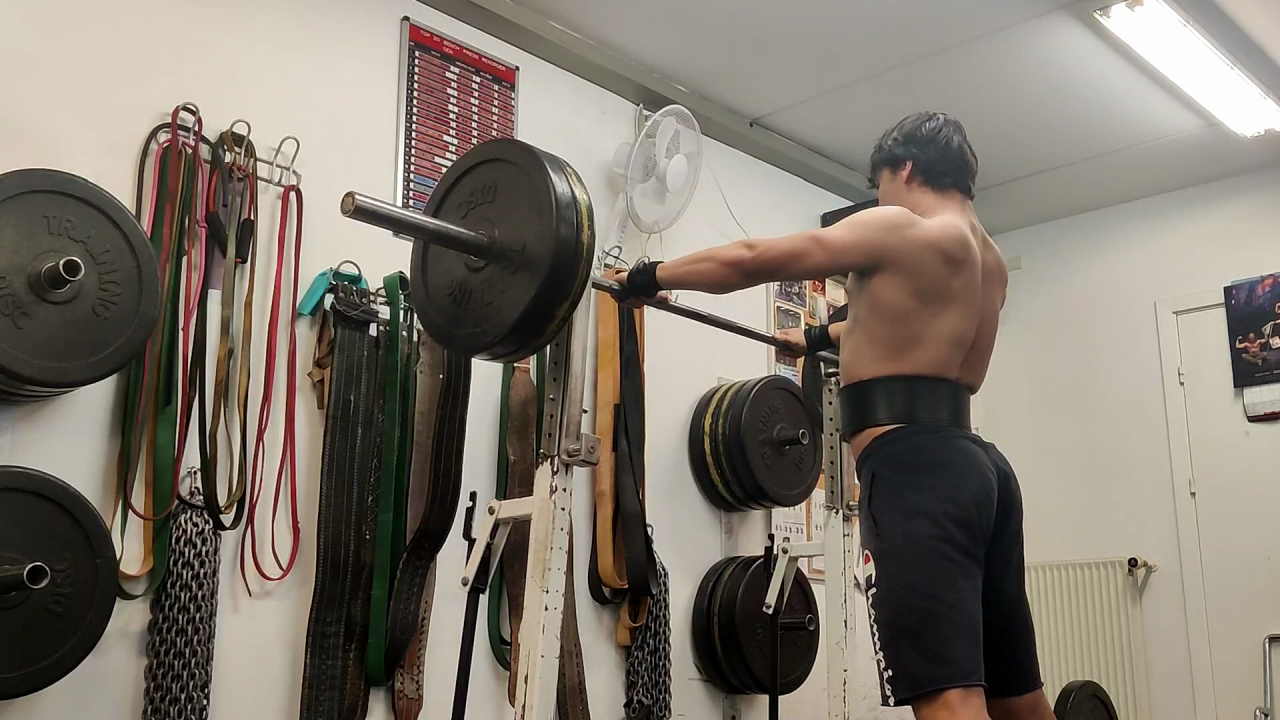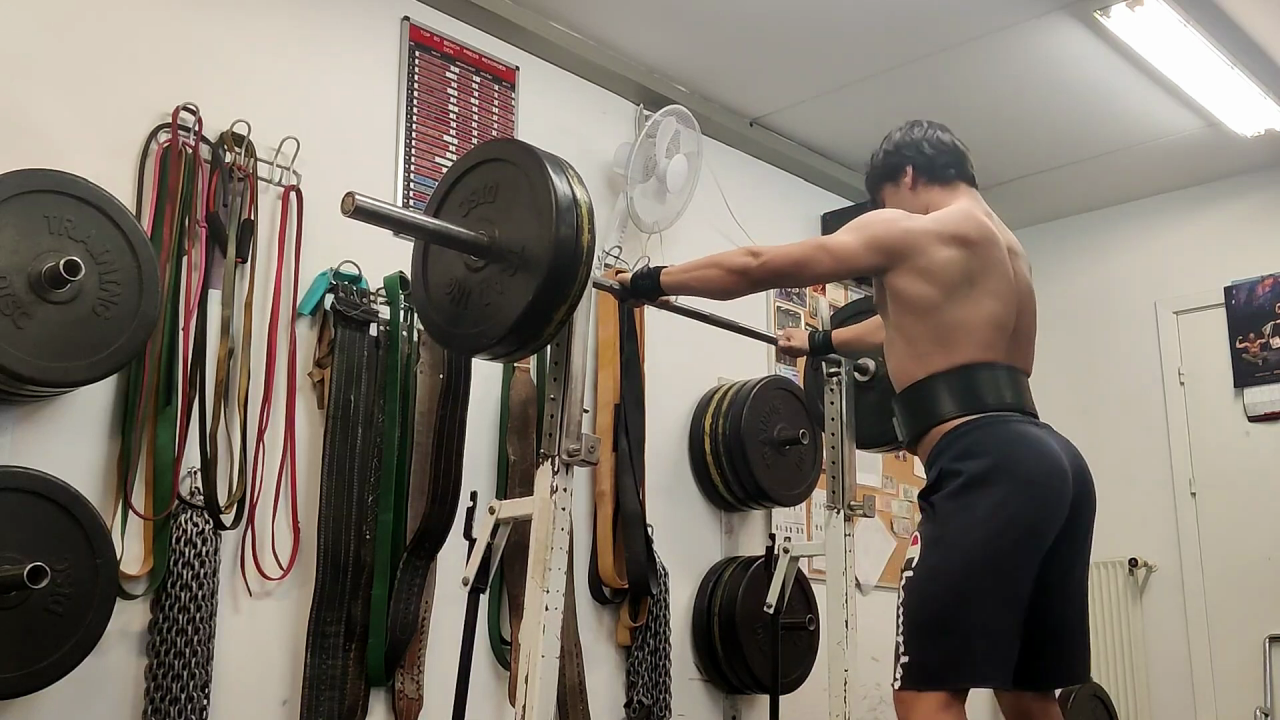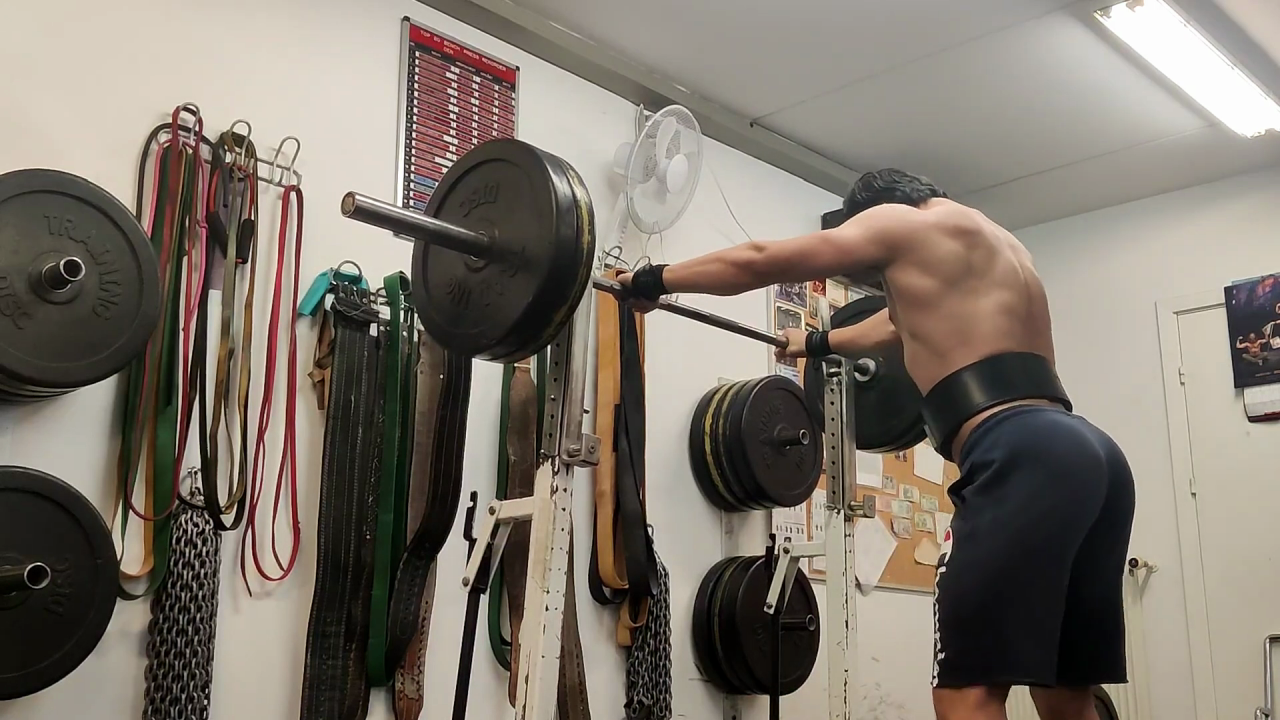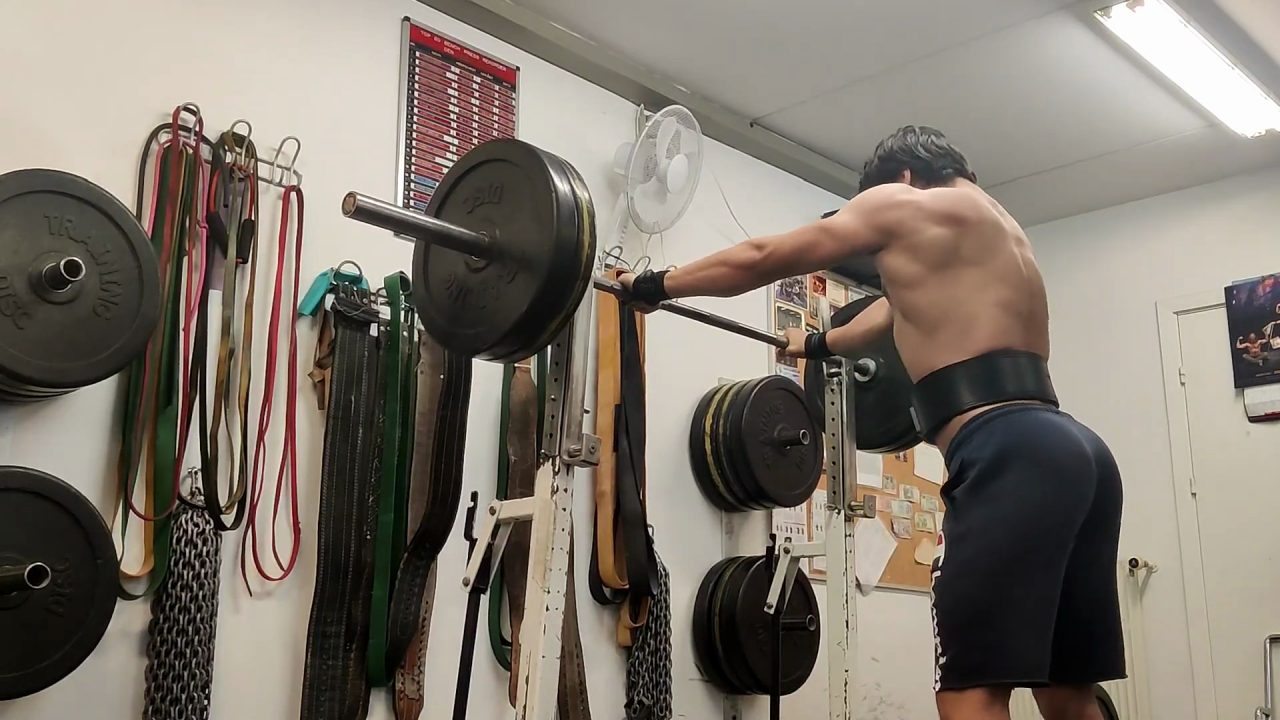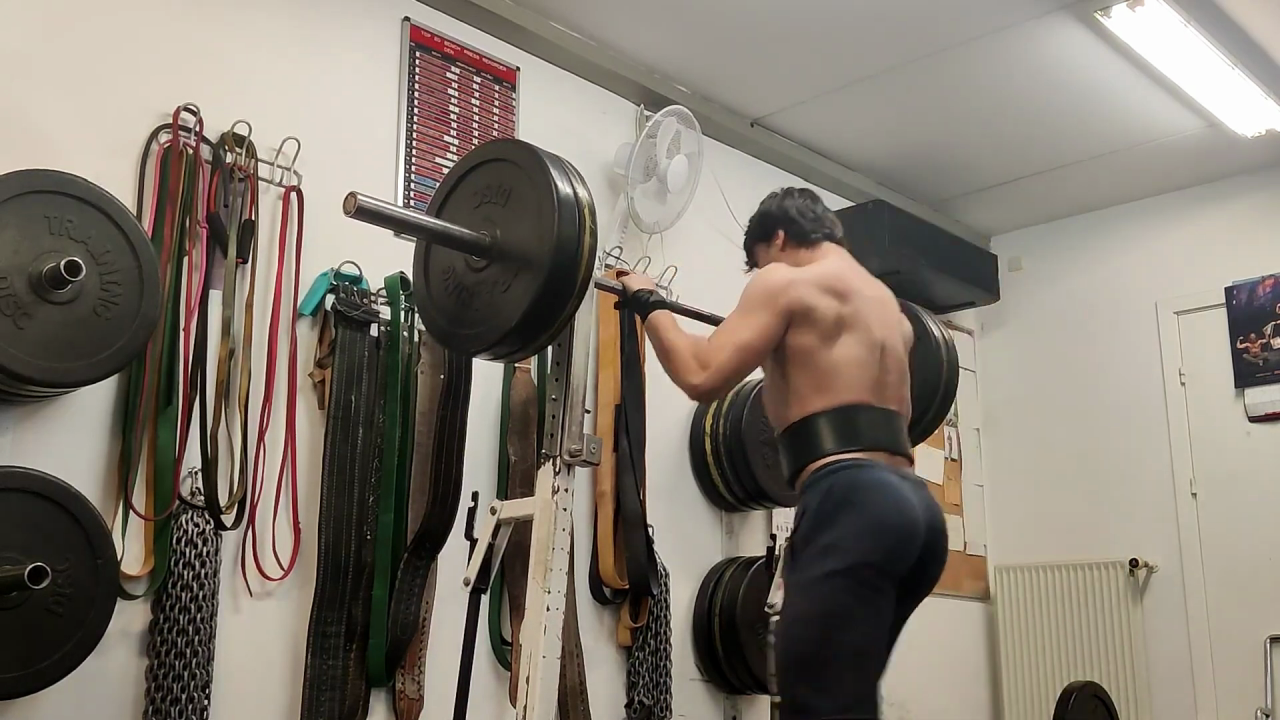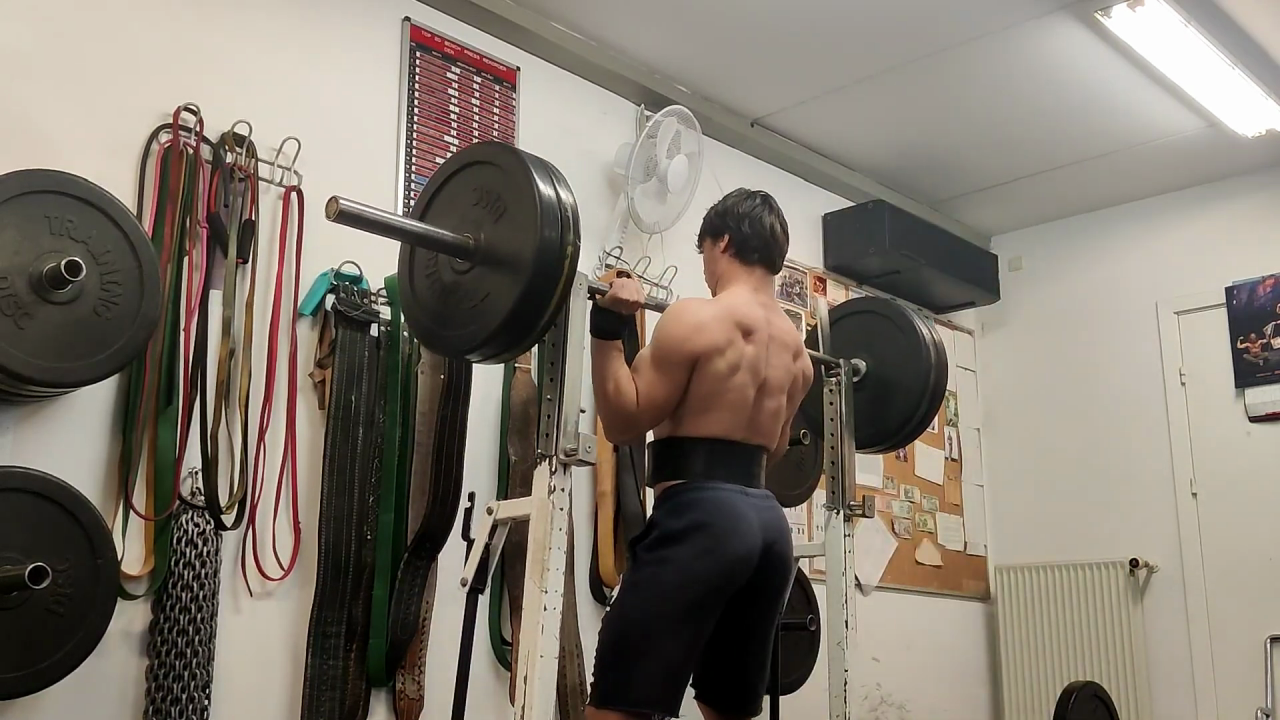
dt=0.7s
person 1, frame 1
left shoulder: (900, 231)
right shoulder: (988, 259)
left elbow: (753, 259)
left wrist: (645, 278)
right wrist: (819, 338)
left hip: (916, 472)
right hip: (972, 468)
person 1, frame 2
left shoulder: (908, 232)
right shoulder: (1006, 249)
left elbow: (758, 266)
left wrist: (651, 281)
right wrist: (823, 342)
left hip: (988, 471)
right hip: (1052, 465)
person 1, frame 3
left shoulder: (903, 224)
right shoulder: (995, 241)
left elbow: (759, 260)
left wrist: (653, 281)
right wrist: (819, 343)
left hip: (1024, 460)
right hip: (1088, 457)
person 1, frame 4
left shoulder: (905, 205)
right shoulder: (1002, 230)
left elbow: (761, 259)
left wrist: (655, 285)
right wrist: (821, 343)
left hip: (1010, 458)
right hip: (1075, 453)
person 1, frame 5
left shoulder: (786, 283)
right shoulder: (885, 302)
left elbow: (702, 377)
left wrist: (648, 304)
left hip: (852, 507)
right hip: (913, 510)
person 1, frame 6
left shoulder: (695, 319)
right shoulder: (796, 347)
left elbow: (623, 421)
left wrist: (608, 327)
left hip: (699, 521)
right hip: (766, 524)
